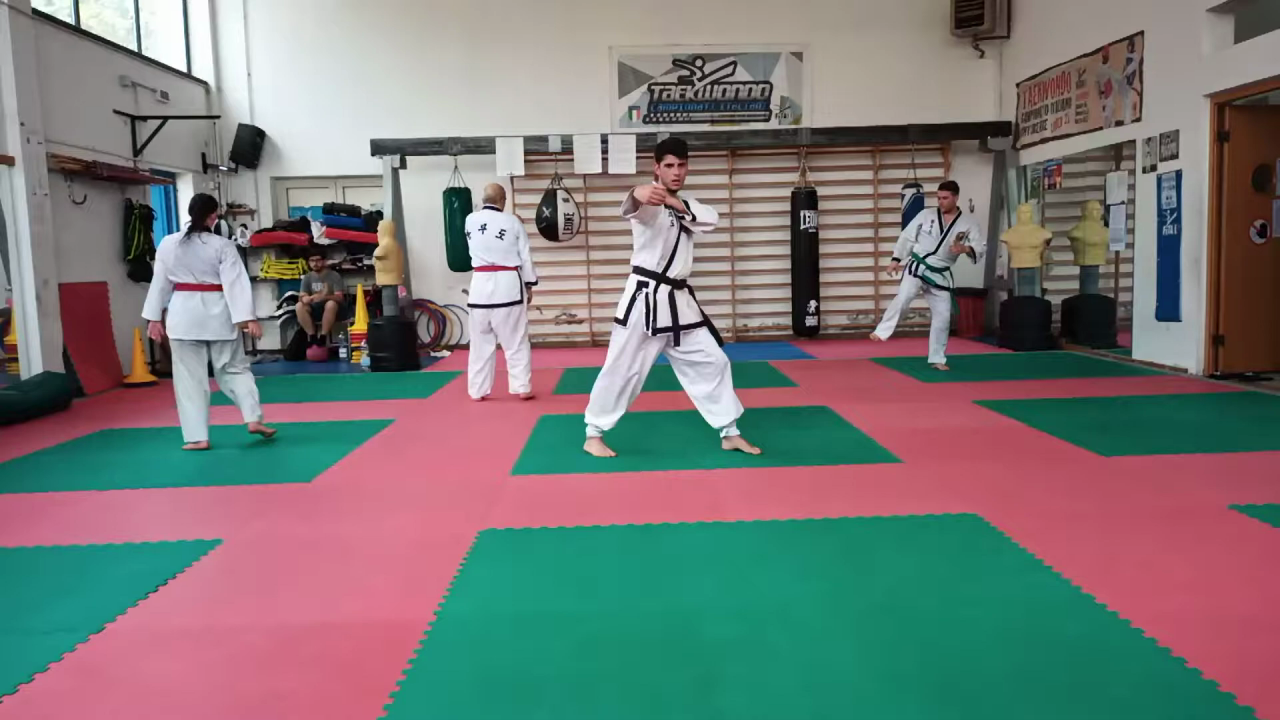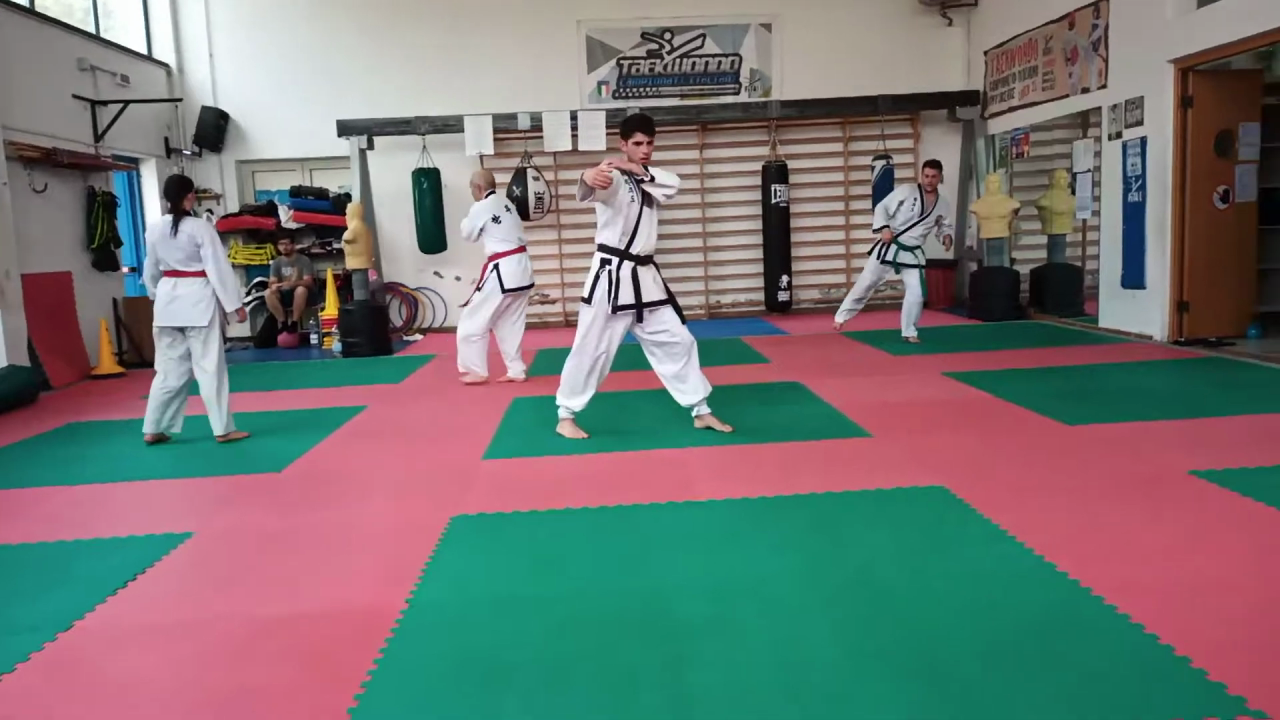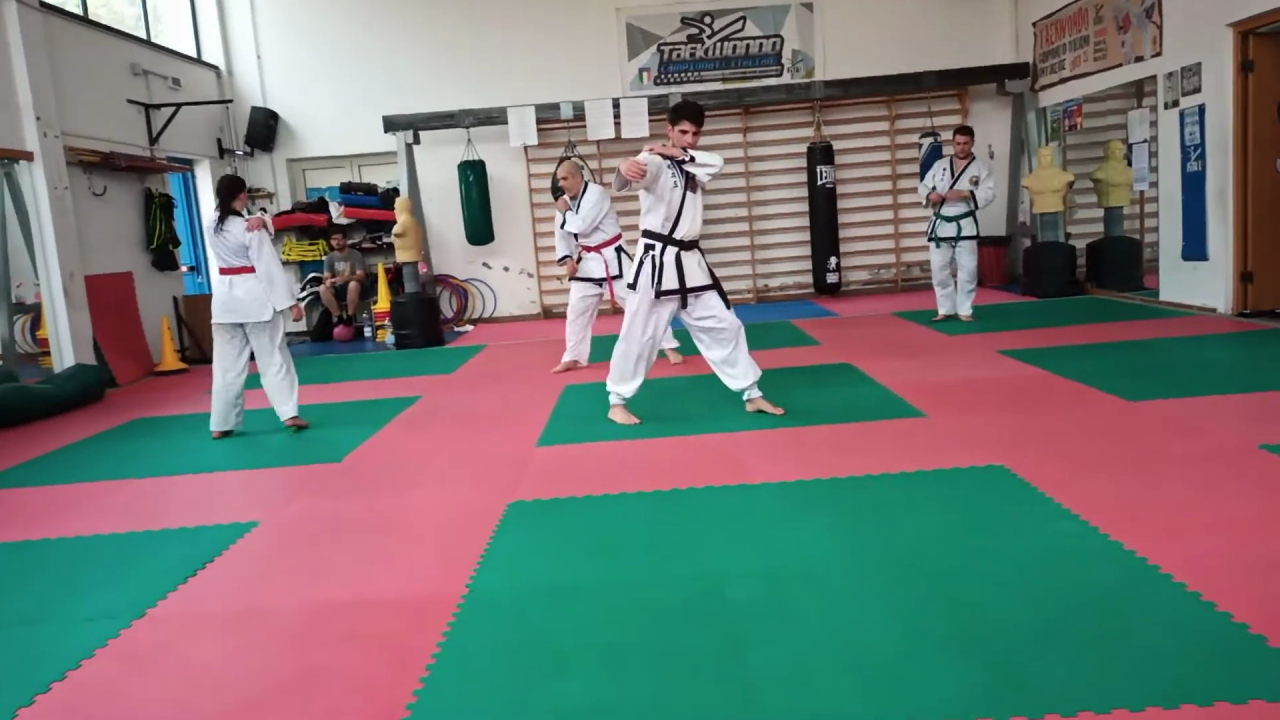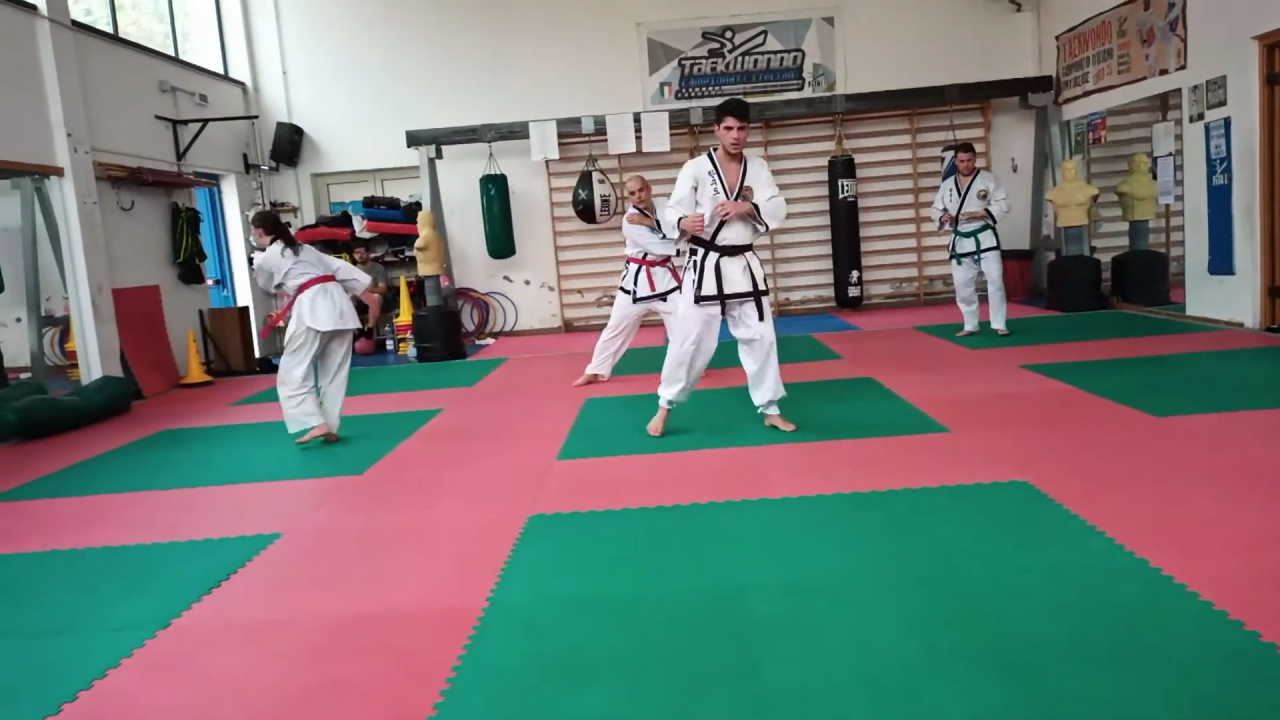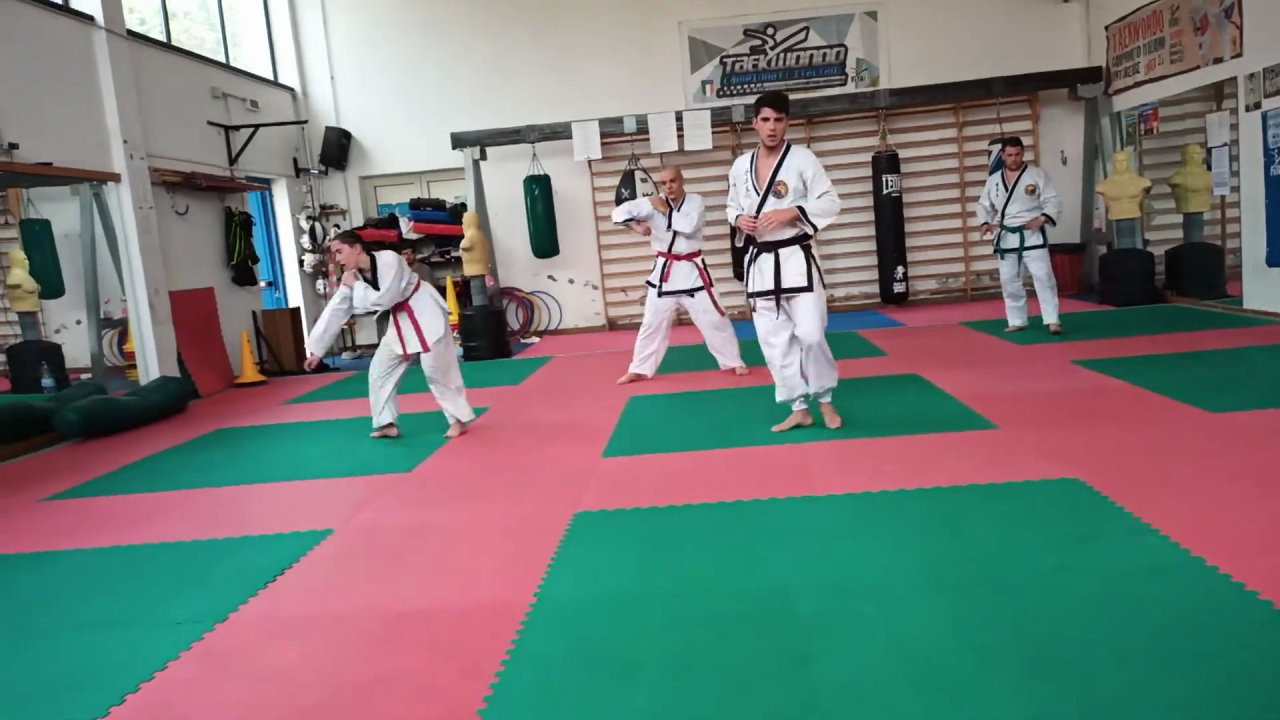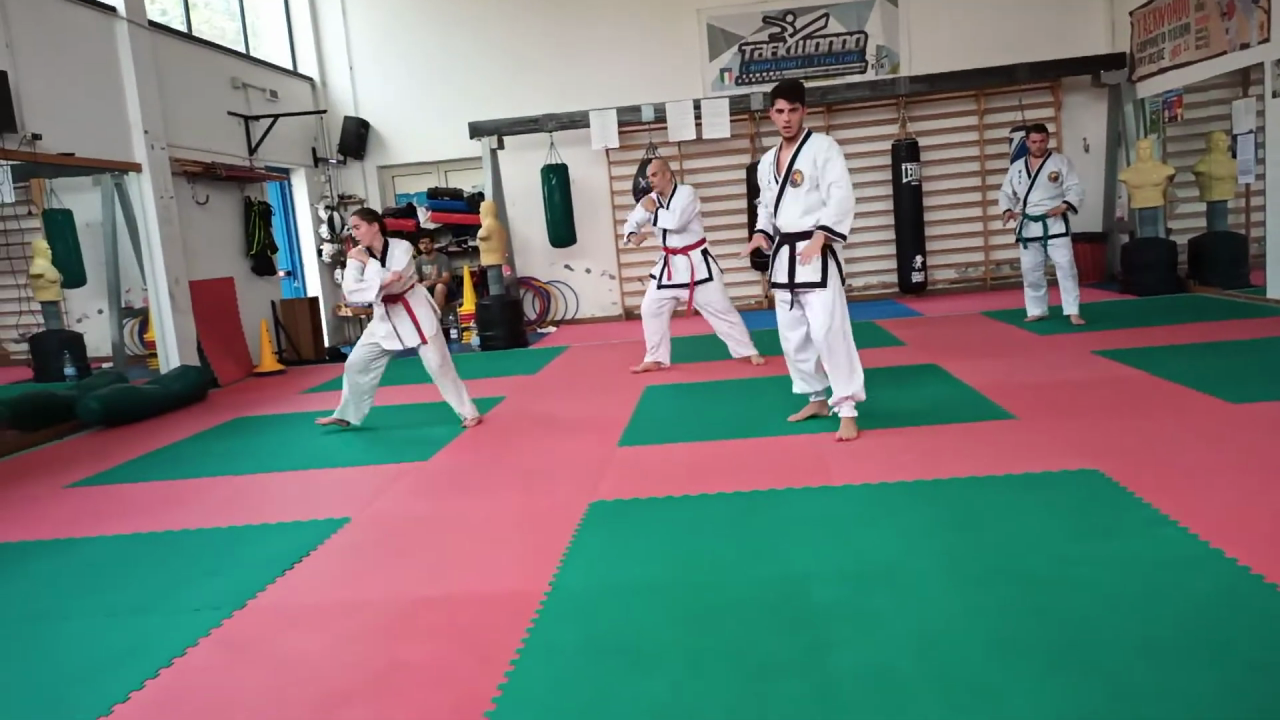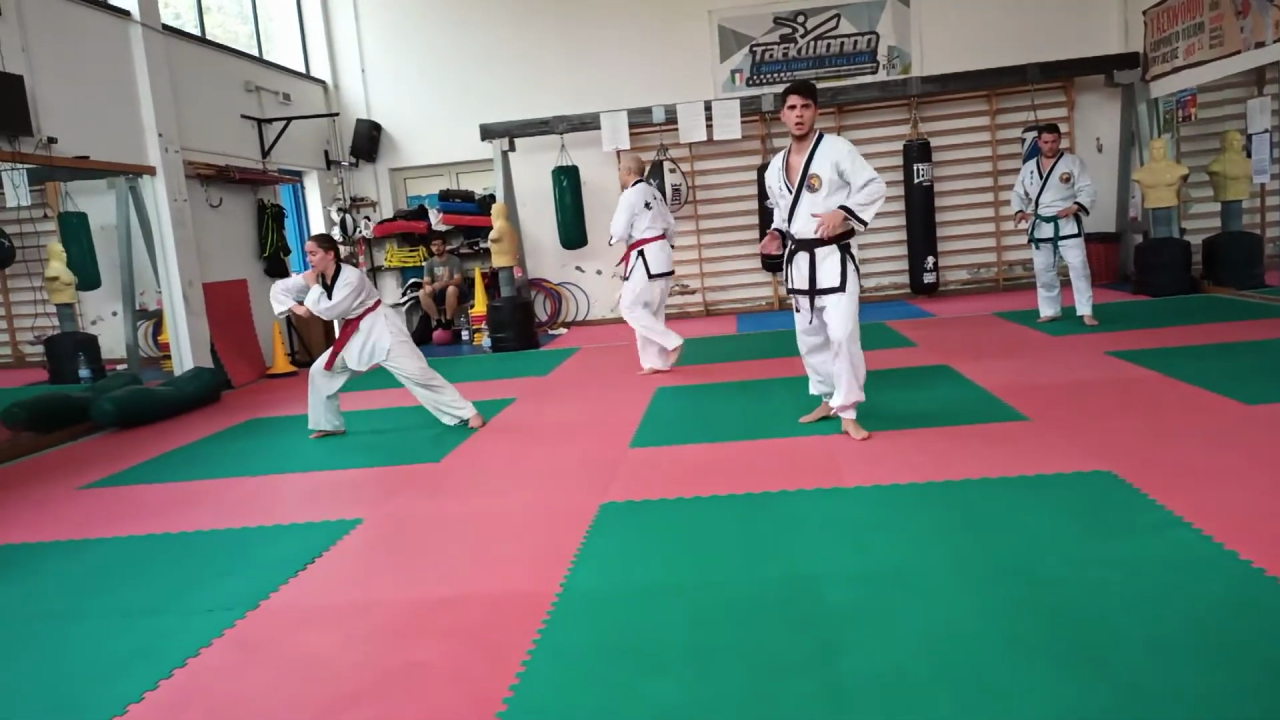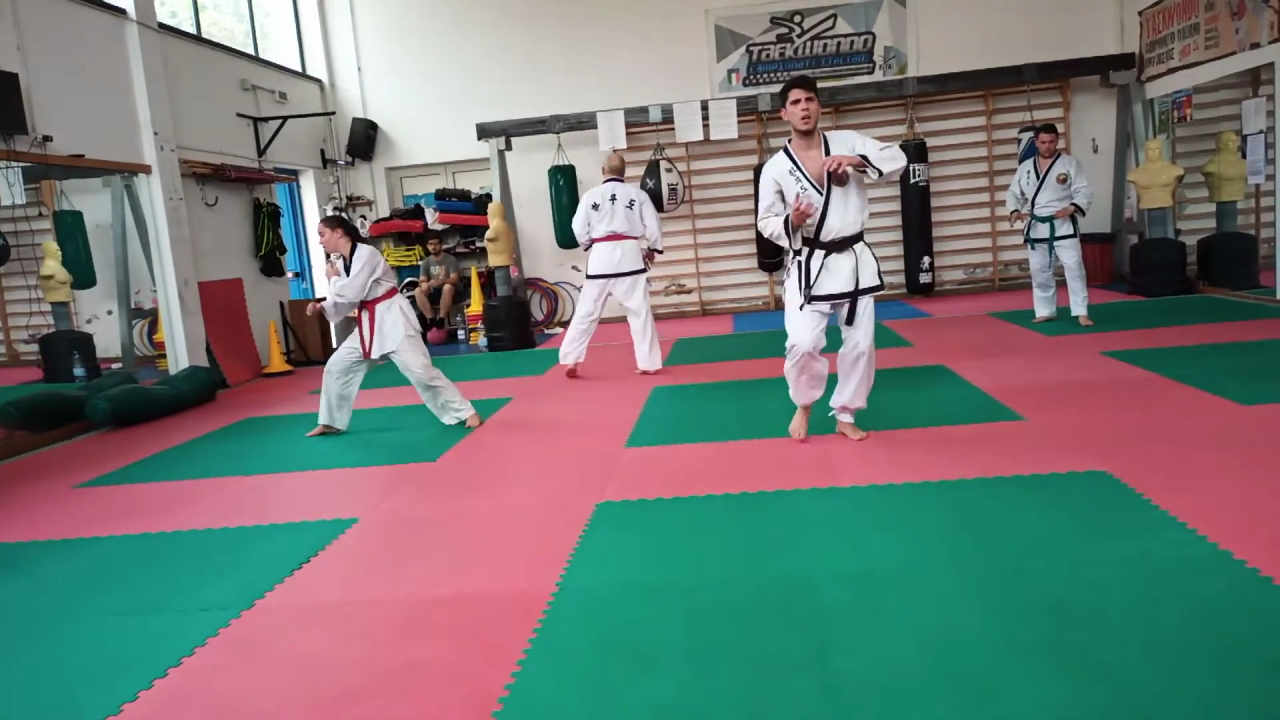
dt=0.4s
person 1, frame 1
left shoulder: (683, 203)
right shoulder: (652, 200)
left elbow: (710, 219)
right elbow: (633, 207)
left wrist: (677, 203)
right wrist: (637, 194)
left hip: (679, 299)
right hip: (646, 297)
left knee: (712, 362)
right knee: (623, 369)
left ankle: (730, 433)
right ankle: (594, 434)
person 1, frame 2
left shoulder: (645, 178)
right shoulder: (611, 176)
left elbow: (672, 184)
right elbow: (590, 189)
left wrist: (636, 168)
right wrist: (587, 177)
left hip: (645, 275)
right hip: (612, 275)
left knee: (677, 341)
right knee: (591, 348)
left ankle: (701, 411)
right ankle: (566, 416)
person 1, frame 3
left shoulder: (692, 163)
right shoulder: (651, 161)
left elbow: (717, 165)
right elbow: (633, 172)
left wrist: (678, 153)
right wrist: (624, 169)
left hip: (690, 261)
right hip: (657, 260)
left knee: (724, 325)
right knee: (639, 334)
left ankle: (752, 393)
right ankle: (617, 402)
person 1, frame 4
left shoulder: (758, 167)
right shoulder: (697, 168)
left elbow: (778, 208)
right elbow: (671, 210)
left wrist: (749, 208)
right wrist: (686, 220)
left hip: (744, 265)
right hip: (705, 265)
left knee: (760, 338)
right knee: (689, 341)
left ankle: (769, 408)
right ankle: (666, 406)
person 1, frame 5
left shoulder: (803, 159)
right shoulder: (741, 166)
left elbow: (830, 202)
right elbow: (732, 206)
left wrist: (791, 213)
right wrist: (739, 220)
left hip: (796, 259)
right hip: (760, 263)
left knee: (811, 334)
right knee: (775, 342)
left ankle: (824, 399)
right ankle: (799, 408)
person 1, frame 6
left shoulder: (823, 146)
right shoulder: (767, 161)
left elbow: (841, 194)
left wrist: (821, 236)
right wrist: (762, 235)
left hip: (817, 253)
right hip: (784, 255)
left knee: (829, 331)
right knee: (793, 335)
left ankle: (847, 410)
right ankle: (817, 398)
person 1, frame 7
left shoulder: (837, 148)
right shoulder: (776, 166)
left elbow: (875, 187)
left wrist: (842, 213)
right wrist: (777, 234)
left hip: (833, 258)
right hip: (799, 260)
left knee: (842, 333)
right knee: (809, 337)
left ankle: (848, 412)
right ankle: (828, 399)
person 1, frame 8
left shoulder: (845, 145)
right shoulder: (776, 168)
left elbow: (896, 159)
right elbow: (766, 222)
left wrist: (857, 160)
right wrist: (791, 220)
left hip: (854, 260)
right hip: (809, 265)
left knee: (860, 345)
right knee: (803, 343)
left ankle: (845, 415)
right ankle: (803, 406)
person 2, frame 1
left shoulder: (168, 244)
right shoulder: (223, 245)
left elbow: (160, 283)
right elbow: (237, 283)
left wrist: (154, 318)
right wrist: (249, 317)
left hip: (183, 315)
right hip: (218, 315)
left knee: (190, 379)
right knee: (235, 369)
left ankle: (197, 437)
right ankle: (253, 418)
person 2, frame 2
left shoulder: (153, 230)
right shoulder: (202, 228)
left elbow: (150, 271)
right elbow: (218, 268)
right wrist: (235, 304)
left hip: (167, 302)
right hip: (198, 300)
left knee: (169, 369)
right knee: (209, 366)
left ankle: (153, 429)
right ankle: (222, 429)
person 2, frame 3
left shoulder: (213, 226)
right shoulder: (252, 230)
right elbow: (270, 267)
left wrist: (259, 224)
right wrist: (290, 302)
left hip: (225, 297)
right hip: (255, 296)
left knee: (227, 364)
right knee: (274, 358)
left ankle: (221, 424)
right ankle: (290, 413)
person 2, frame 4
left shoulder: (266, 258)
right shoulder: (302, 249)
left elbow: (269, 285)
right elbow: (339, 266)
right wrist: (363, 283)
left hip: (314, 310)
right hip: (337, 304)
left knee: (293, 372)
right knee: (332, 373)
left ankle: (315, 424)
right ankle: (330, 426)
person 2, frame 5
left shoulder: (389, 260)
right shoulder: (351, 278)
left elbow: (386, 300)
right elbow: (335, 312)
left wrist: (356, 285)
right wrist: (316, 349)
left hip: (423, 311)
right hip: (398, 320)
left knee: (436, 368)
right knee: (380, 370)
left ankle: (458, 419)
right ankle: (386, 424)
person 2, frame 6
left shoulder: (402, 247)
right shoulder: (357, 256)
left elbow: (399, 279)
right elbow: (353, 291)
left wrist: (367, 262)
right wrist: (384, 282)
left hip: (414, 311)
right hip: (385, 317)
left knee: (437, 364)
right knee: (357, 364)
left ankle: (469, 412)
right ankle: (346, 415)
person 2, frame 7
left shoulder: (352, 277)
right shoulder: (314, 278)
left elbow: (330, 311)
right elbow: (278, 289)
left wrist: (314, 288)
right wrist: (295, 307)
left hip: (381, 329)
right hip: (354, 334)
left knee: (417, 373)
right knee: (320, 372)
left ankle: (467, 412)
right ankle: (329, 425)
person 2, frame 8
left shoulder: (366, 254)
right shoulder: (342, 261)
left elbow: (351, 293)
right elbow: (351, 298)
left wrist: (333, 278)
right wrist: (322, 306)
left hip: (393, 318)
right hip: (370, 323)
left knee: (420, 370)
right knee: (337, 367)
left ankle: (465, 411)
right ankle: (332, 422)
person 3, frame 1
left shoulder: (470, 220)
right shoulder: (513, 222)
right elbow: (526, 257)
right wrist: (529, 285)
left hip: (481, 285)
right hip: (508, 284)
left knee: (480, 343)
right knee: (516, 341)
left ankle: (478, 390)
right ankle: (522, 387)
person 3, frame 2
left shoulder: (483, 206)
right shoulder: (505, 205)
left elbow: (467, 233)
left hip: (502, 271)
right hip: (516, 267)
left knee: (473, 321)
right knee: (507, 324)
left ankle: (477, 370)
right ankle: (515, 371)
person 3, frame 3
left shoulder: (596, 193)
right shoulder: (566, 202)
left elbow: (579, 226)
right elbow: (563, 235)
left wrist: (565, 212)
right wrist: (567, 259)
left hip: (612, 256)
right hip: (587, 260)
right knee: (577, 311)
left ankle: (669, 346)
right ankle: (573, 357)
person 3, frame 4
left shoulder: (663, 205)
right shoulder: (631, 220)
left elbow: (676, 232)
right elbow: (656, 245)
left wrist: (650, 222)
right wrist: (677, 244)
left hip: (664, 273)
right hip: (638, 277)
right knee: (618, 326)
right ankle: (595, 371)
person 3, frame 5
left shoulder: (696, 201)
right shoulder: (653, 203)
left elbow: (688, 226)
right elbow: (620, 211)
left wrist: (665, 210)
right wrist: (634, 224)
left hip: (693, 270)
right hip: (665, 271)
left knee: (714, 318)
right knee: (652, 322)
left ankle: (734, 362)
right ankle: (639, 369)
person 3, frame 6
left shoulder: (687, 193)
right shoulder: (651, 199)
left elbow: (676, 222)
right elbow: (633, 221)
left wrist: (654, 209)
right wrist: (630, 236)
left hip: (695, 261)
right hip: (670, 264)
left knee: (720, 308)
right knee: (651, 310)
left ankle: (750, 351)
right ankle: (655, 358)
person 3, frame 7
left shoulder: (630, 195)
right shoulder: (654, 193)
left elbow: (619, 233)
right elbow: (670, 226)
left wrist: (615, 239)
left hip: (646, 257)
right hip: (661, 253)
left knee: (631, 309)
right knee: (650, 312)
left ankle: (672, 343)
right ankle: (656, 362)
person 3, frame 8
left shoulder: (590, 195)
right shoulder: (636, 194)
left elbow: (579, 231)
right elbow: (652, 226)
right wrist: (652, 250)
left hip: (601, 257)
right hip: (630, 255)
left knee: (586, 312)
right knee: (639, 312)
left ankle: (569, 360)
right ankle: (649, 363)
person 4, frame 1
left shoulder: (969, 222)
right shoulder: (926, 215)
left elbow: (980, 245)
right elbow: (906, 237)
left wrist: (965, 249)
right wrist: (897, 259)
left hip: (941, 274)
right hip: (918, 267)
left knee: (942, 317)
right knee: (904, 296)
left ankle: (937, 358)
right ankle: (882, 332)
person 4, frame 2
left shoulder: (943, 205)
right shoulder: (905, 191)
left elbow: (946, 227)
right elbow: (882, 209)
left wrist: (947, 237)
right wrist: (884, 228)
left hip: (912, 253)
right hip: (888, 248)
left knee: (916, 294)
right knee: (866, 283)
left ankle: (909, 332)
right ankle: (843, 316)
person 4, frame 3
left shoulder: (981, 167)
right shoulder: (940, 165)
left elbow: (989, 194)
right elbow: (923, 187)
left wrist: (964, 194)
right wrist: (930, 195)
left hip: (964, 224)
right hip: (940, 224)
left knee: (967, 269)
right knee: (939, 268)
left ankle: (964, 310)
right ankle: (946, 309)
person 4, frame 4
left shoulder: (989, 179)
right shoulder: (947, 185)
left elbow: (1002, 204)
right elbow: (935, 209)
left wrist: (980, 213)
right wrist: (942, 217)
left hip: (985, 238)
right hip: (960, 241)
left knee: (995, 279)
right knee: (963, 286)
left ankle: (999, 324)
right ankle: (971, 325)
person 4, frame 5
left shoulder: (1037, 175)
right shoulder: (994, 180)
left elbow: (1052, 201)
right elbow: (984, 205)
left wrist: (1042, 218)
right wrist: (985, 223)
left hip: (1032, 235)
right hip: (1006, 237)
left knee: (1043, 277)
right knee: (1009, 281)
left ankle: (1053, 320)
right ankle: (1017, 320)
person 4, frame 6
left shoulder: (1061, 162)
right shoulder: (1017, 167)
left elbow: (1075, 189)
right elbow: (1006, 193)
left wrist: (1064, 206)
right wrist: (1007, 210)
left hip: (1054, 224)
right hip: (1028, 226)
left knee: (1066, 266)
right knee: (1031, 270)
left ankle: (1073, 312)
right ankle: (1037, 310)
person 4, frame 7
left shoulder: (1073, 162)
right shoulder: (1028, 167)
left elbow: (1087, 191)
right elbow: (1018, 194)
left wrist: (1075, 207)
right wrist: (1019, 211)
left hip: (1067, 225)
right hip: (1040, 227)
left knee: (1078, 266)
right knee: (1043, 271)
left ankle: (1086, 312)
right ankle: (1050, 311)
person 4, frame 8
left shoulder: (1070, 163)
right shoulder: (1025, 167)
left elbow: (1084, 192)
right elbow: (1014, 193)
left wrist: (1071, 208)
right wrist: (1014, 211)
left hip: (1063, 226)
right hip: (1036, 227)
left knee: (1074, 267)
right knee: (1039, 271)
left ankle: (1081, 313)
right ankle: (1045, 312)
